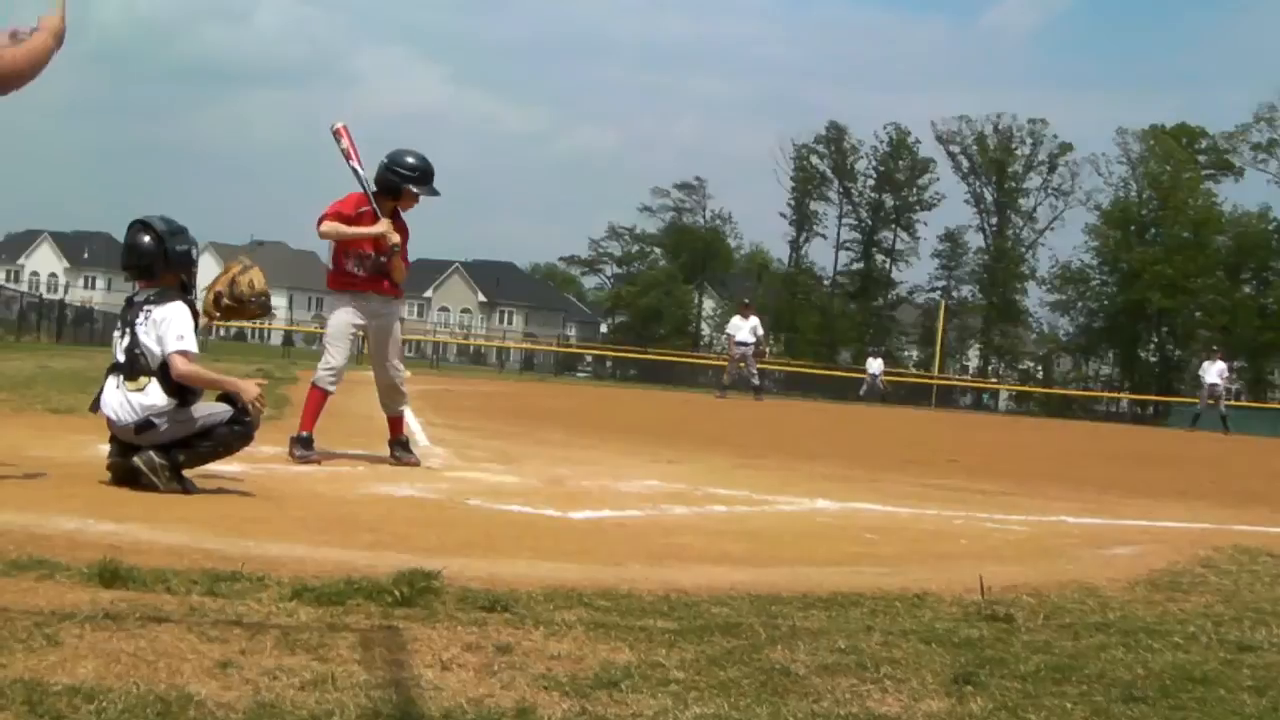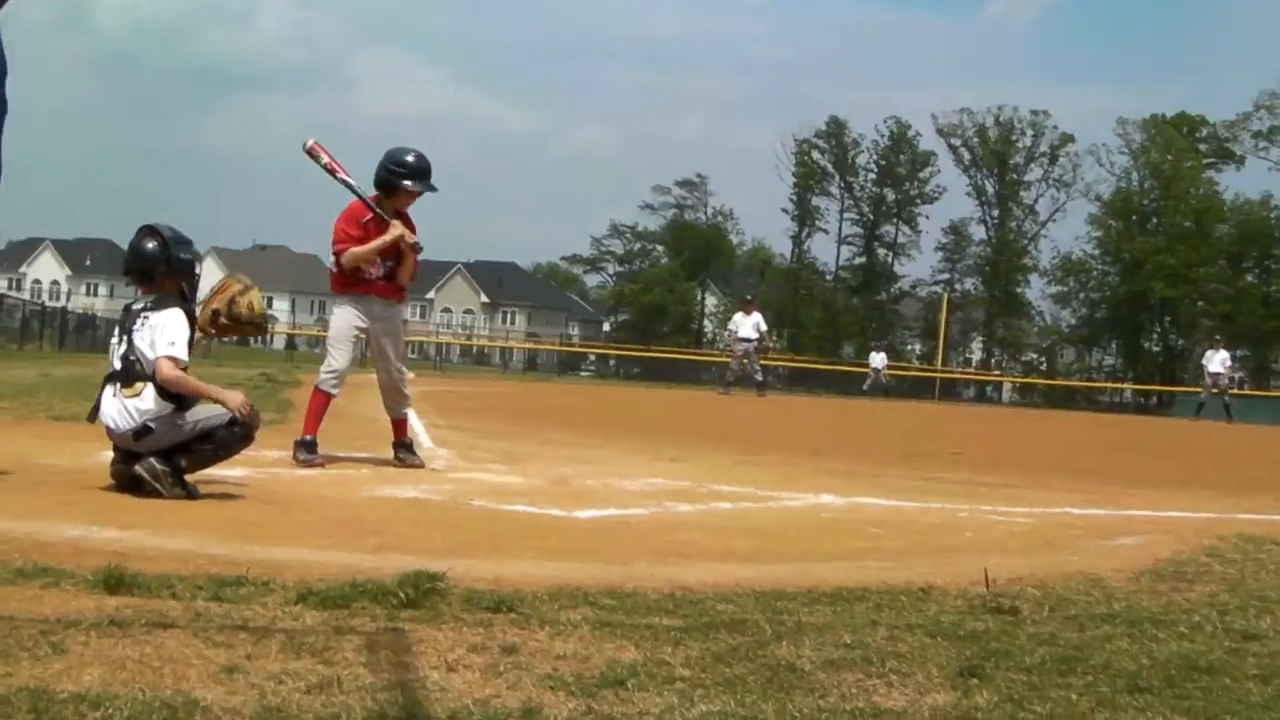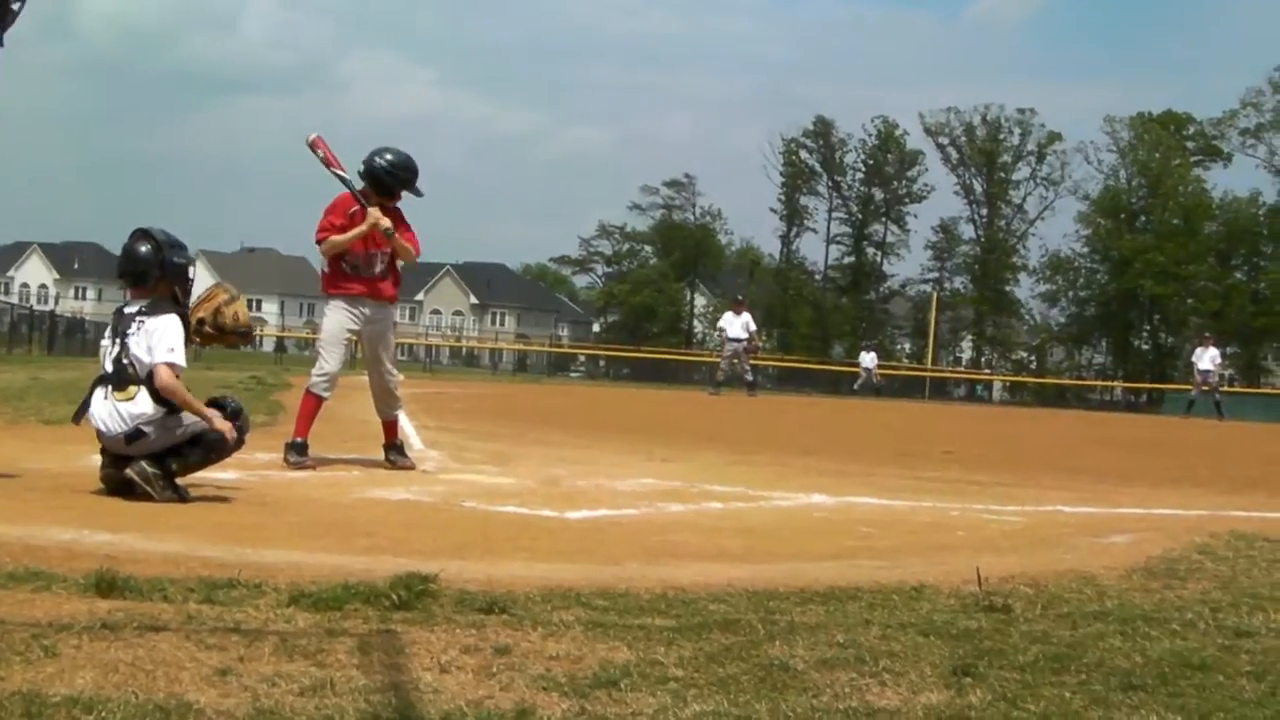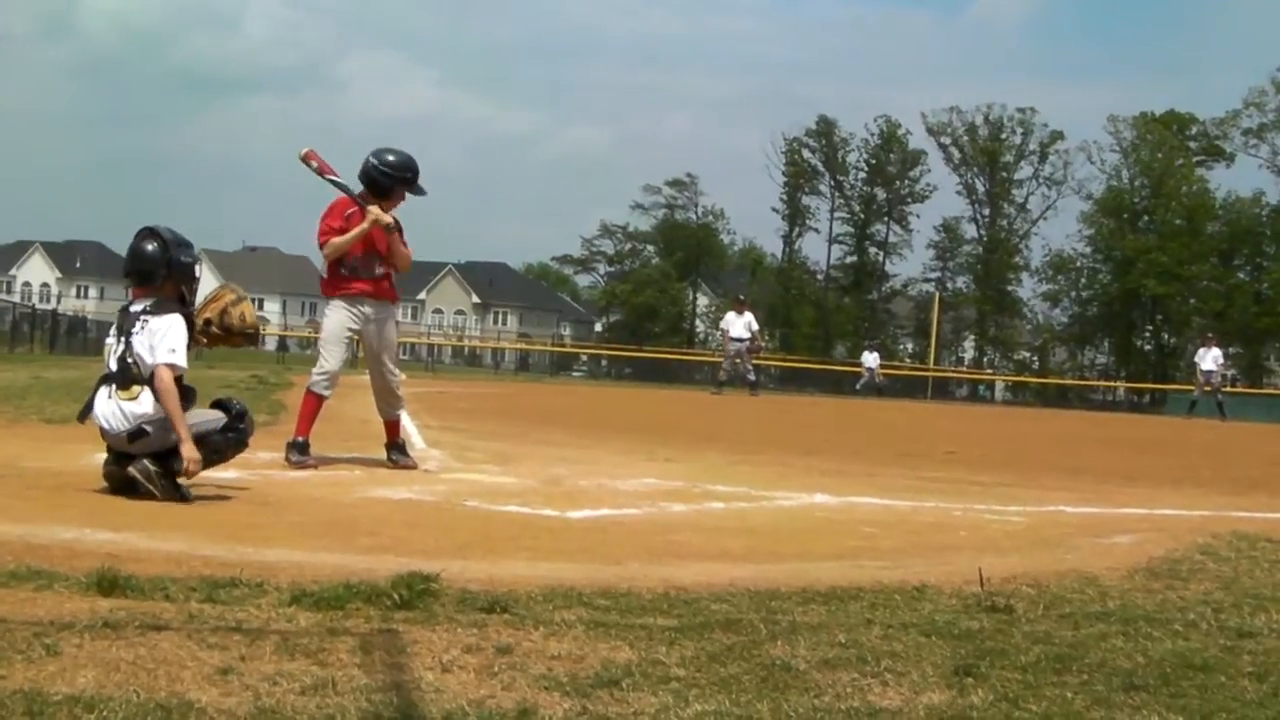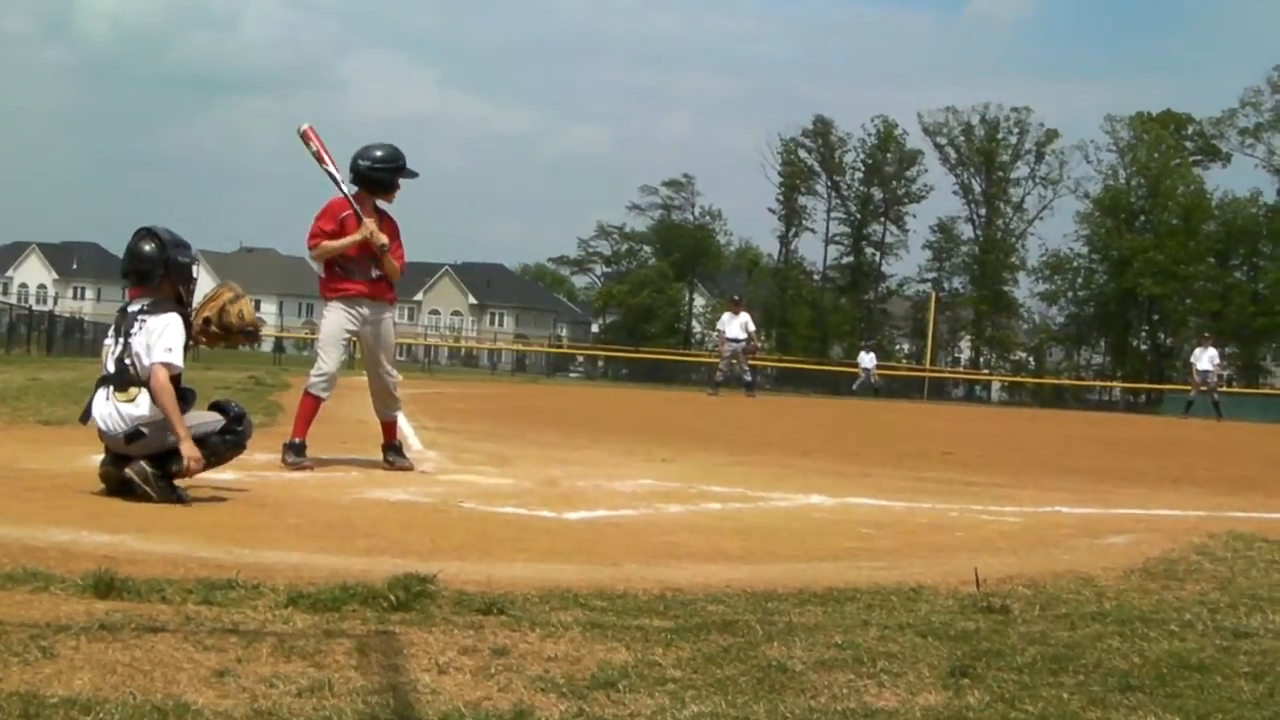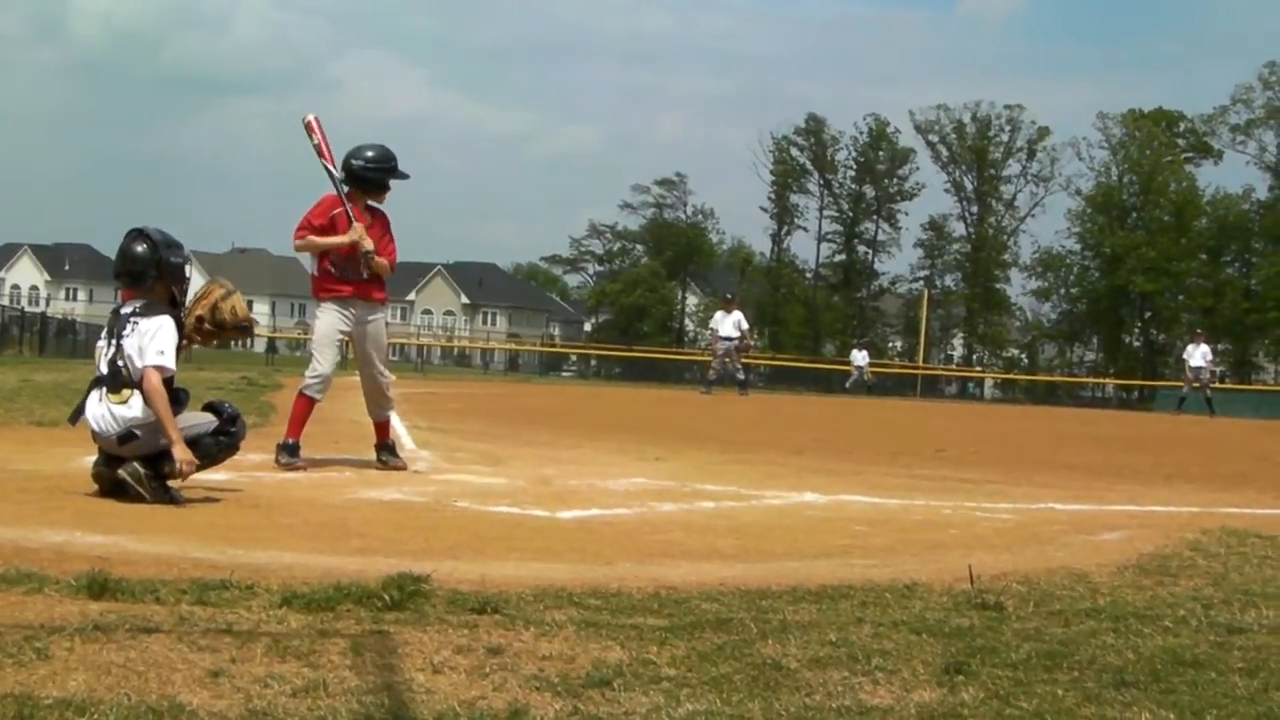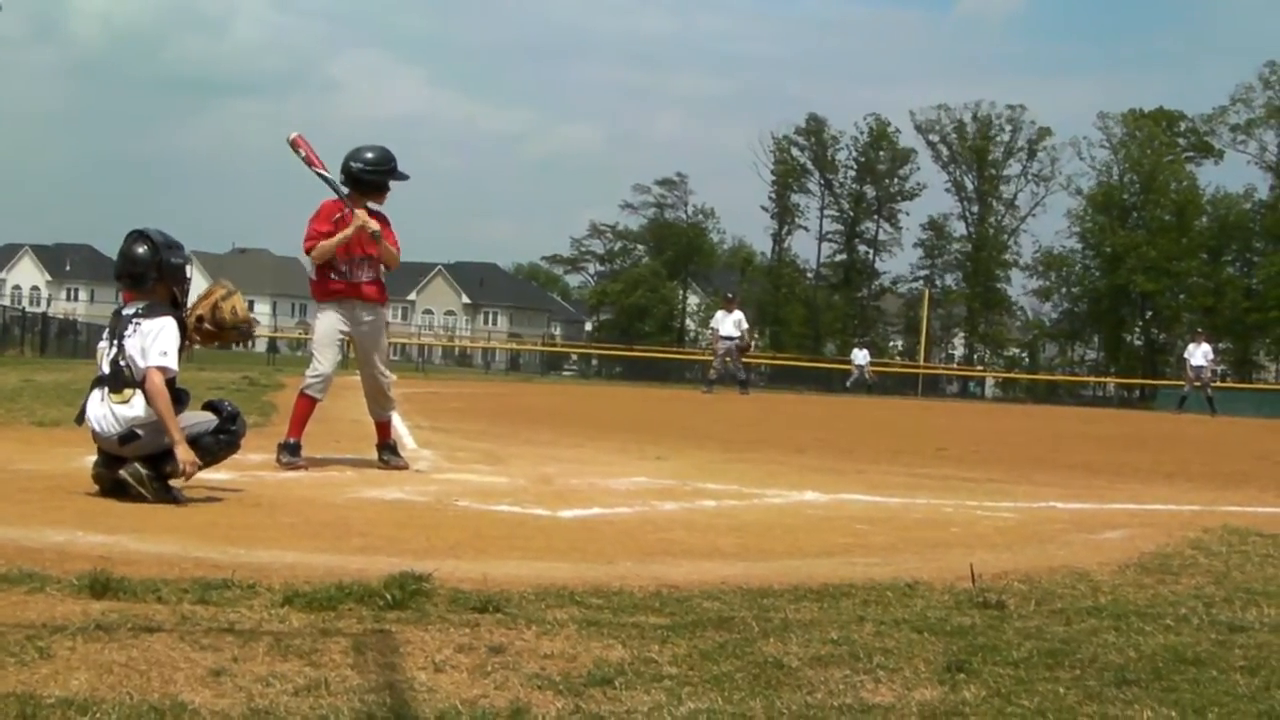
dt=0.4s
person 1, frame 1
left shoulder: (399, 226)
right shoulder: (357, 203)
right elbow: (324, 228)
left wrist: (395, 250)
right wrist: (371, 231)
left hip: (385, 304)
right hip: (349, 299)
left knee: (392, 374)
right knee: (332, 365)
left ankle: (398, 443)
right ankle: (302, 438)
person 1, frame 2
left shoulder: (406, 225)
right shoulder: (357, 211)
left elbow: (403, 281)
right elbow: (346, 260)
left wrist: (409, 251)
right wrist: (387, 239)
left hip: (388, 307)
right hip: (352, 301)
left knee: (395, 375)
right knee: (335, 368)
left ankle: (402, 445)
right ankle: (306, 442)
person 1, frame 3
left shoulder: (394, 215)
right shoulder: (345, 203)
left elbow: (412, 255)
right elbow: (326, 246)
left wrist: (389, 233)
right wrist: (365, 226)
left hip: (381, 307)
right hip: (343, 302)
left knee: (386, 377)
right knee: (327, 370)
left ankle: (393, 446)
right ankle: (297, 444)
person 1, frame 4
left shoulder: (390, 220)
right shoulder: (344, 206)
left elbow: (404, 266)
right elbow: (328, 250)
left wrist: (391, 232)
right wrist: (365, 226)
left hip: (381, 307)
right hip: (344, 303)
left knee: (387, 377)
right knee: (328, 369)
left ankle: (395, 446)
right ankle: (298, 443)
person 1, frame 5
left shoulder: (387, 223)
right shoulder: (338, 207)
left elbow: (396, 274)
right elbow: (316, 251)
left wrist: (383, 248)
right wrist: (357, 236)
left hip: (379, 308)
right hip: (342, 304)
left knee: (385, 379)
right knee: (325, 370)
left ankle: (392, 448)
right ankle: (295, 445)
person 1, frame 6
left shoulder: (380, 219)
right shoulder: (331, 205)
left elbow: (387, 270)
right elbow: (300, 242)
left wrist: (369, 253)
right wrist: (345, 238)
left hip: (371, 309)
right hip: (334, 305)
left knee: (378, 379)
right knee: (320, 372)
left ankle: (385, 447)
right ankle: (289, 445)
person 1, frame 7
left shoulder: (379, 220)
right shoulder: (331, 209)
left elbow: (393, 263)
right elbow: (314, 254)
left wrist: (376, 235)
right wrist: (350, 231)
left hip: (371, 309)
right hip: (334, 306)
left knee: (379, 379)
right knee: (321, 372)
left ankle: (386, 447)
right ankle: (290, 445)
person 2, frame 1
left shoulder: (133, 305)
right shoulder: (173, 307)
right elbow: (181, 369)
right wrist: (238, 386)
left hip: (117, 417)
right hip: (147, 420)
right knee: (245, 418)
left ankle: (126, 452)
right ankle: (162, 461)
person 2, frame 2
left shoulder: (131, 312)
right shoulder: (170, 314)
right elbow: (167, 373)
left wrist: (198, 334)
right wrist: (223, 395)
left hip: (118, 425)
right hip: (146, 426)
right knee: (243, 418)
left ankle: (128, 460)
right ankle: (164, 468)
person 2, frame 3
left shoulder: (121, 316)
right shoulder: (165, 318)
right elbow: (165, 381)
right wrist: (213, 418)
left hip: (107, 429)
right hip: (137, 430)
right knee: (233, 423)
left ankle: (119, 464)
right ankle: (155, 470)
person 2, frame 4
left shoulder: (127, 314)
right shoulder: (170, 318)
right elbow: (163, 381)
right wrist: (187, 441)
left hip: (111, 426)
right hip: (140, 428)
right knee: (238, 423)
left ankle: (122, 461)
right ankle: (156, 470)
person 2, frame 5
left shoulder: (126, 315)
right shoulder: (167, 317)
right elbow: (159, 380)
left wrist: (192, 335)
right wrist: (185, 440)
left hip: (108, 426)
right hip: (137, 428)
left knee: (183, 399)
right knee: (237, 426)
left ankle: (119, 462)
right ankle: (152, 471)
person 2, frame 6
left shoulder: (119, 316)
right shoulder: (160, 320)
right elbow: (152, 382)
right wrist: (177, 443)
left hip: (102, 428)
right hip: (130, 430)
left knee: (176, 400)
right knee: (230, 427)
left ankle: (111, 464)
right ankle: (147, 473)
person 2, frame 7
left shoulder: (121, 316)
right shoulder: (162, 321)
right elbow: (154, 382)
left wrist: (189, 338)
right wrist: (180, 443)
left hip: (102, 428)
right hip: (131, 431)
left knee: (177, 400)
right knee: (231, 425)
left ankle: (111, 464)
right ankle: (147, 473)
